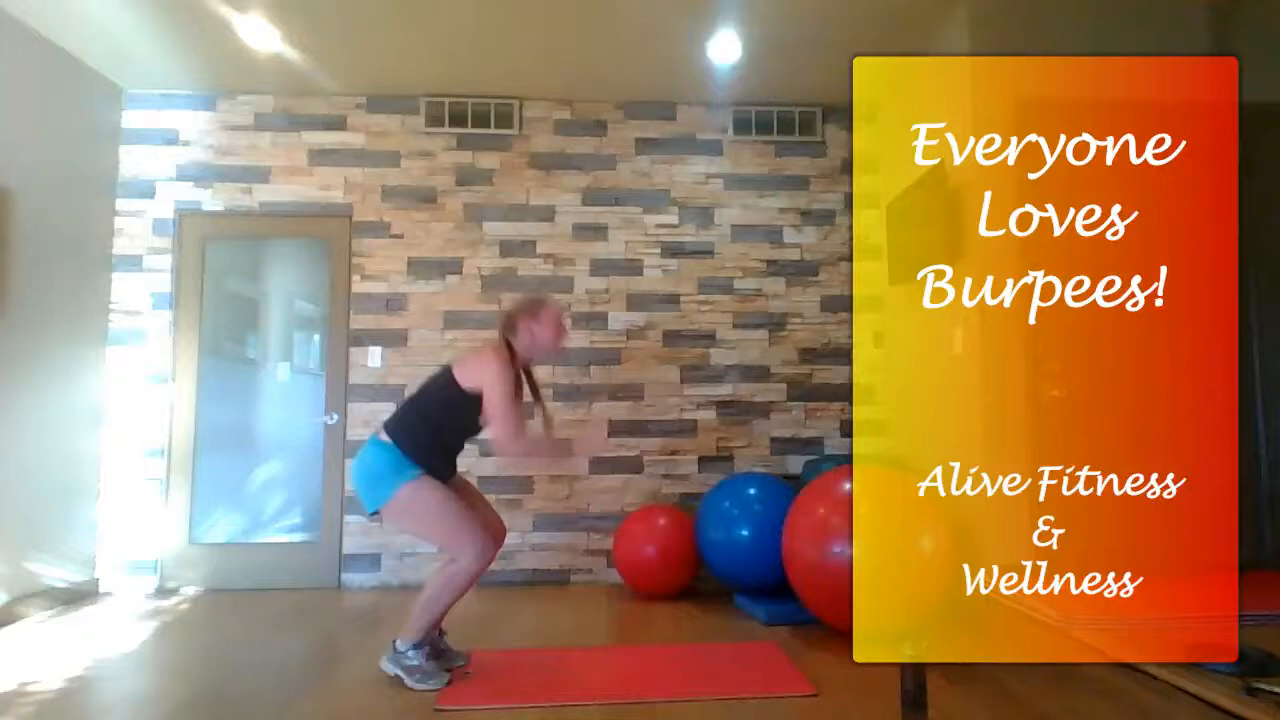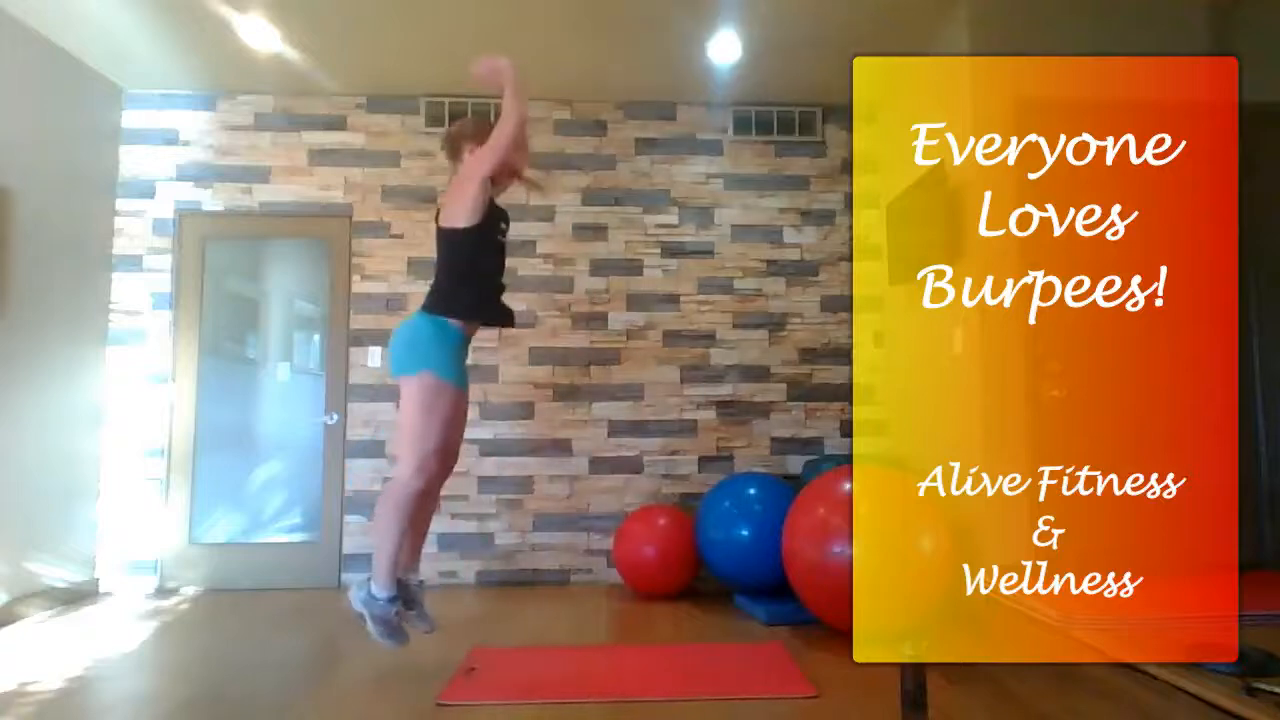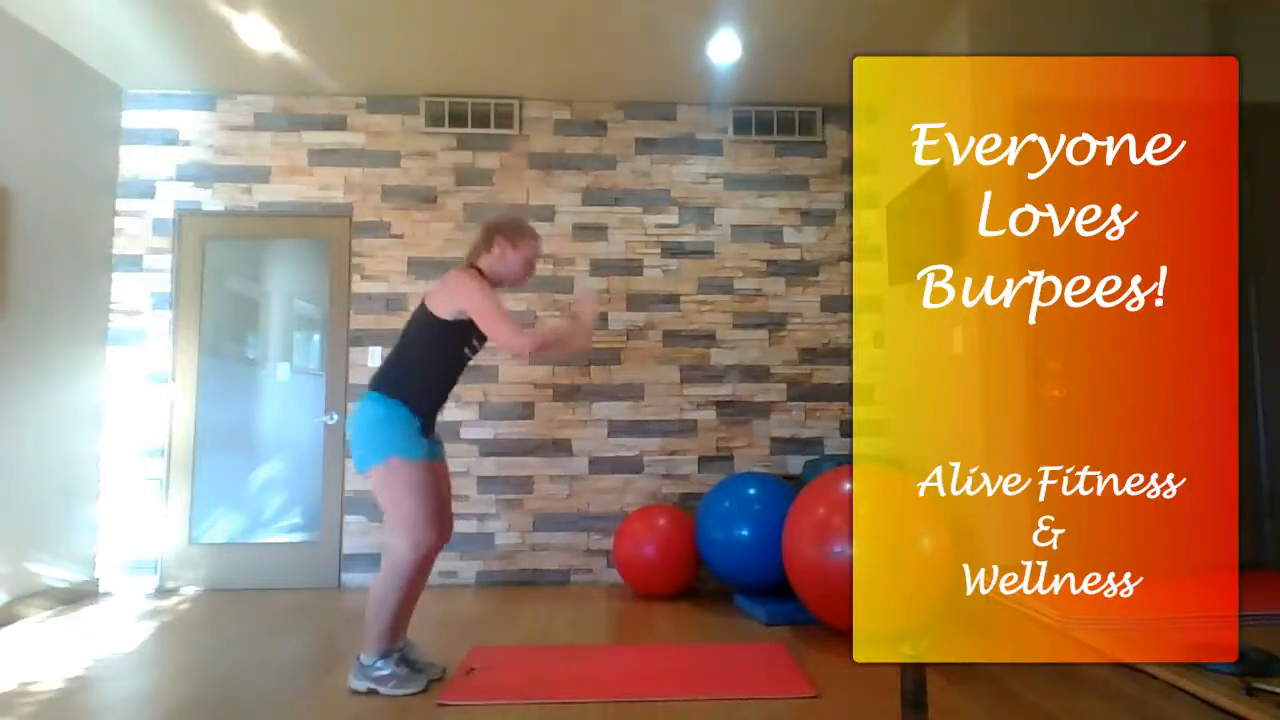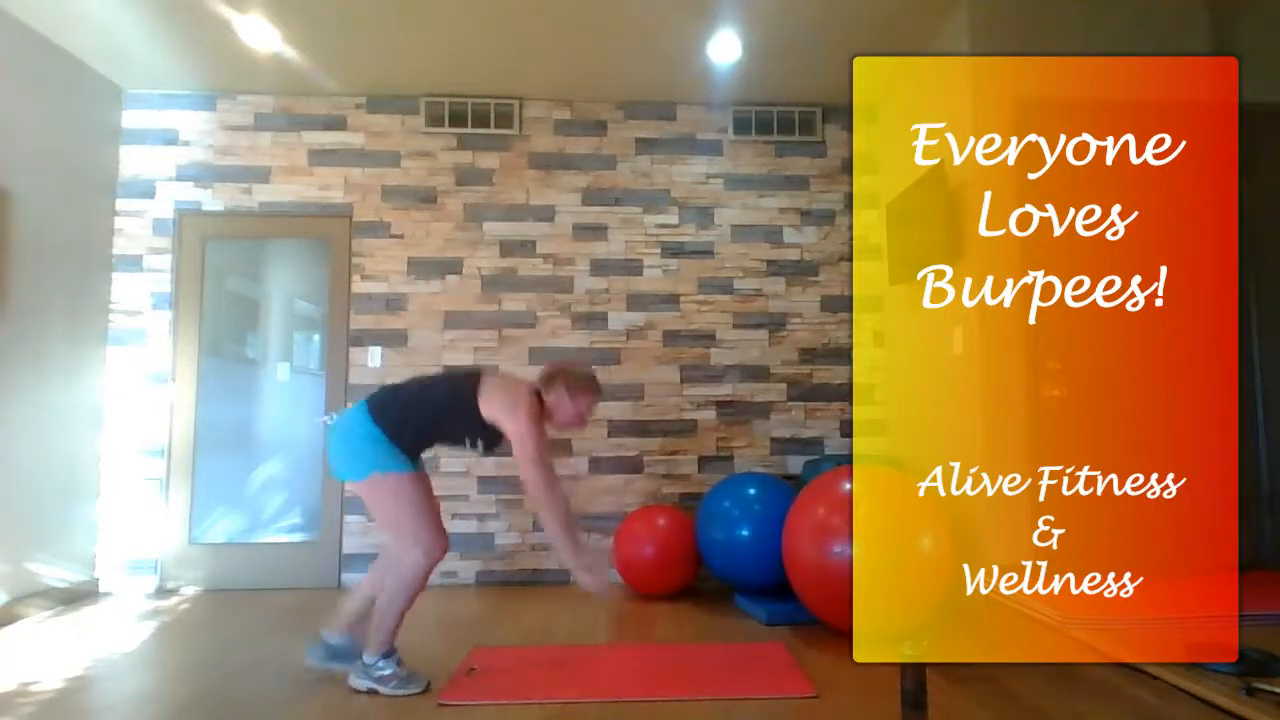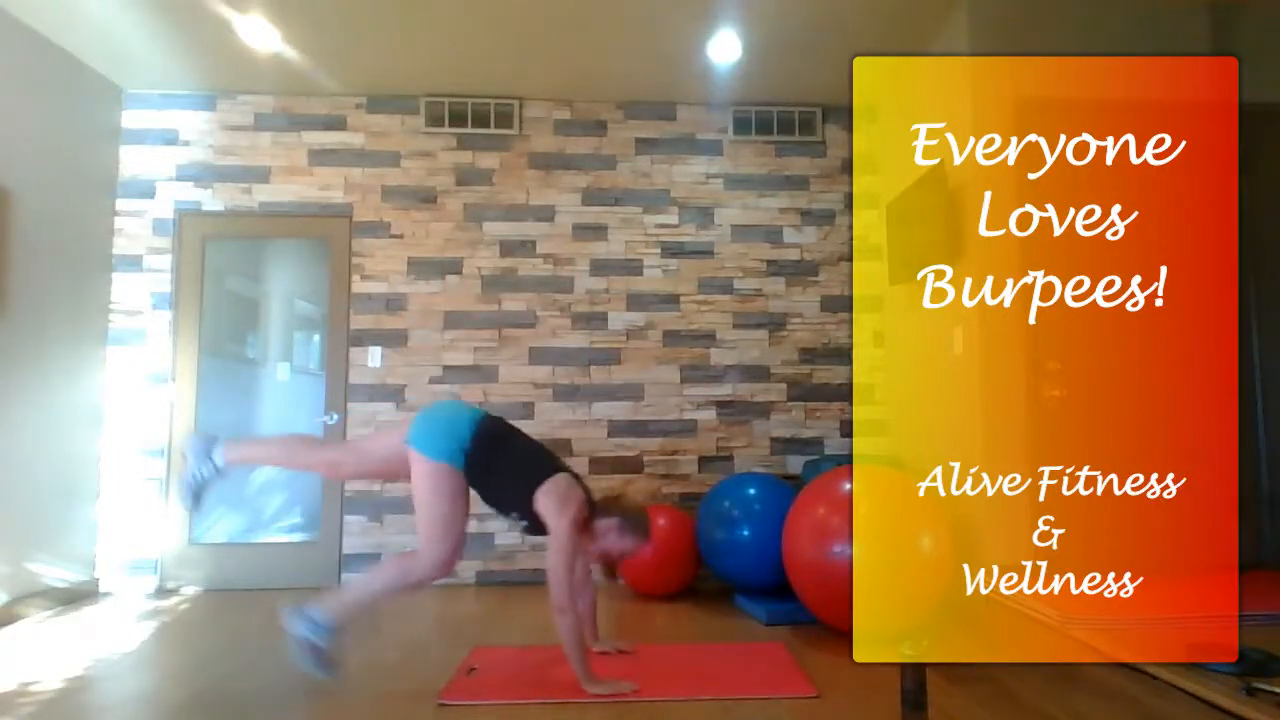
dt=0.4s
person 1, frame 1
left shoulder: (514, 369)
right shoulder: (495, 364)
left elbow: (511, 437)
right elbow: (507, 442)
left wrist: (565, 444)
right wrist: (575, 447)
left hip: (425, 465)
right hip: (388, 464)
left knee: (490, 534)
right knee: (475, 551)
left ankle: (428, 636)
right ankle: (406, 651)
person 1, frame 2
left shoulder: (478, 194)
right shoulder: (469, 188)
left elbow: (518, 157)
right elbow: (512, 129)
left wrist: (499, 83)
right wrist: (505, 77)
left hip: (446, 342)
right hip: (432, 339)
left knee: (436, 470)
right knee: (417, 467)
left ankle: (402, 579)
right ankle: (378, 587)
person 1, frame 3
left shoulder: (473, 291)
right shoulder: (465, 285)
left elbow: (522, 342)
right elbow: (524, 345)
left wrist: (570, 328)
right wrist: (578, 322)
left hip: (414, 422)
right hip: (387, 417)
left knee: (435, 533)
right knee: (413, 540)
left ankle: (392, 646)
right ankle: (369, 663)
person 1, frame 4
left shoulder: (529, 407)
right shoulder: (520, 410)
left elbow: (547, 486)
right elbow: (542, 497)
left wrist: (585, 554)
right wrist: (578, 566)
left hip: (381, 435)
right hip: (364, 437)
left knee: (423, 548)
right knee: (423, 550)
left ankle: (337, 639)
right ankle: (373, 663)
person 1, frame 5
left shoulder: (583, 515)
right shoulder: (569, 517)
left elbow: (581, 576)
right elbow: (562, 599)
left wrist: (596, 638)
right wrist: (588, 679)
left hip: (450, 425)
right hip: (450, 435)
left knee: (329, 461)
right knee: (438, 557)
left ankle: (214, 453)
right ankle: (319, 619)
